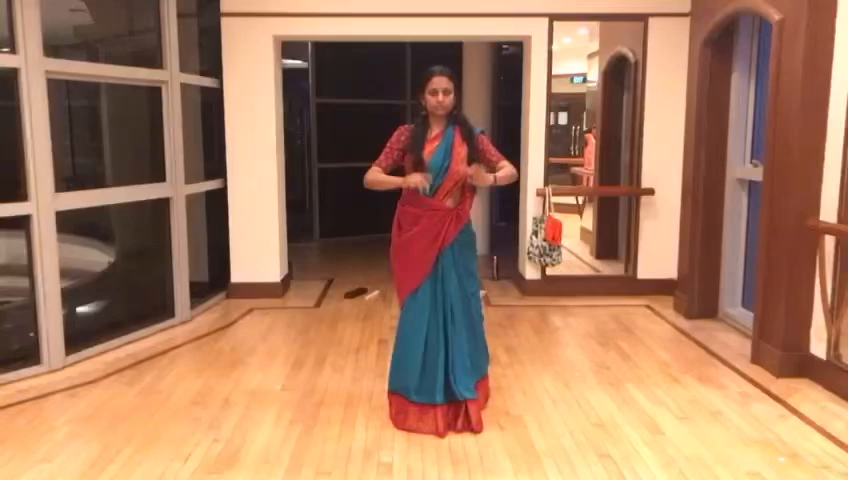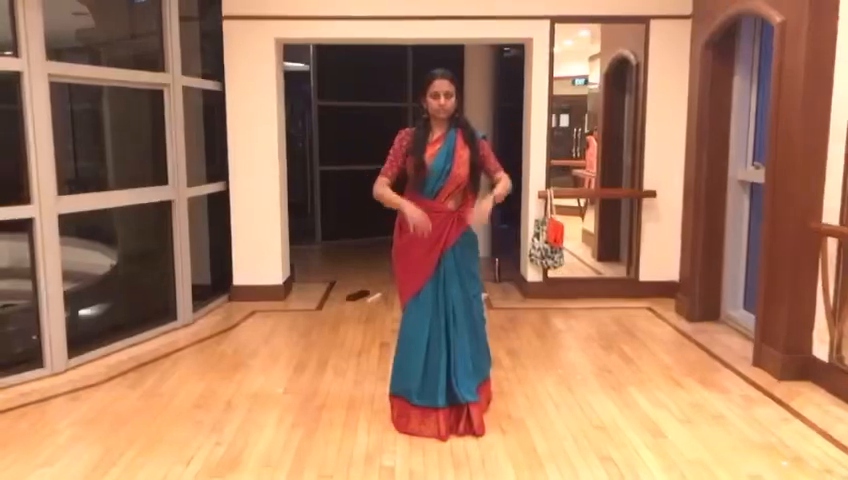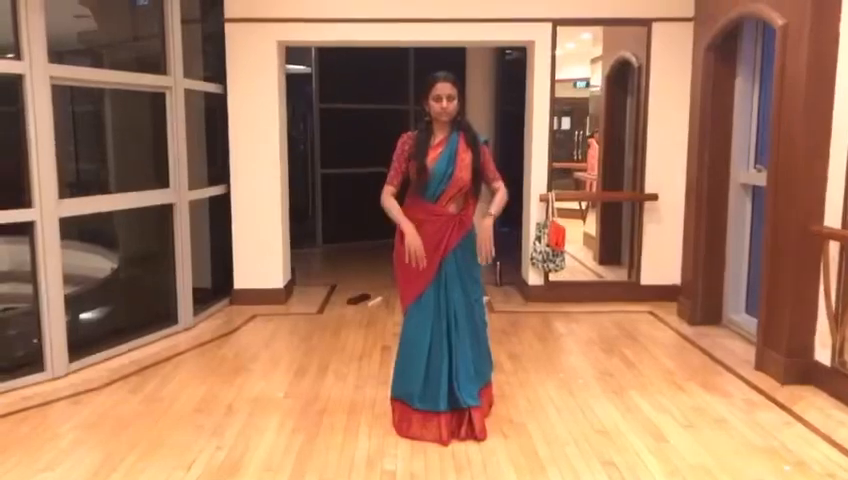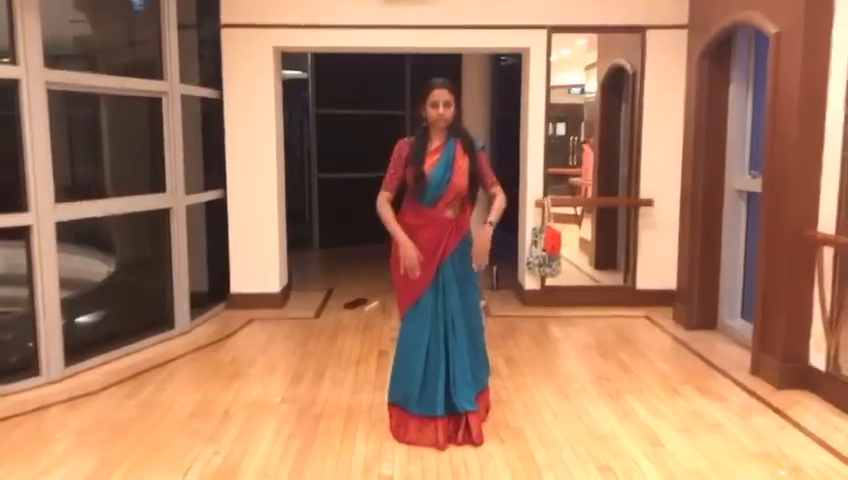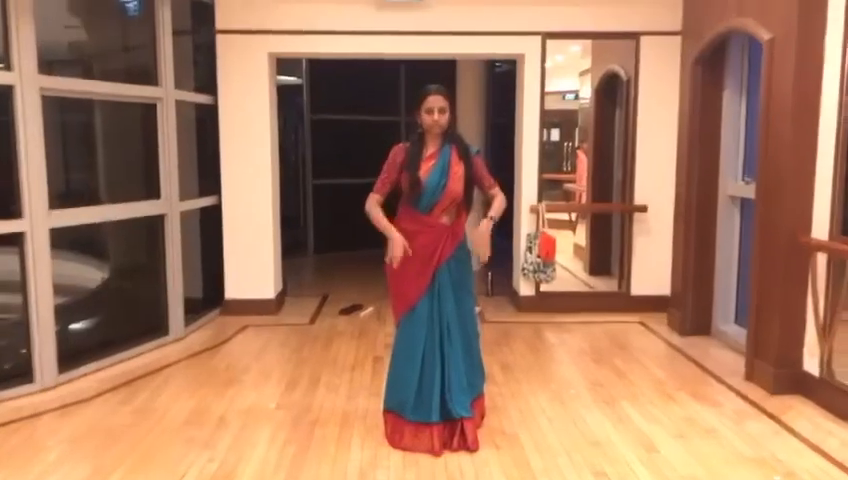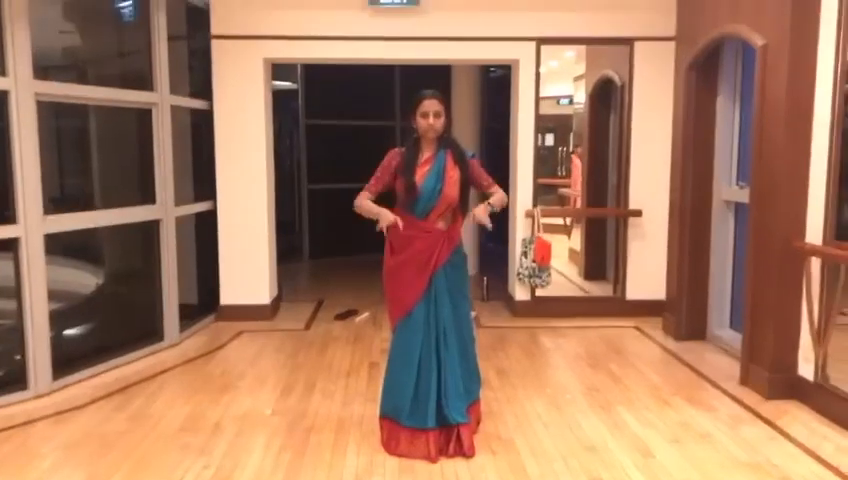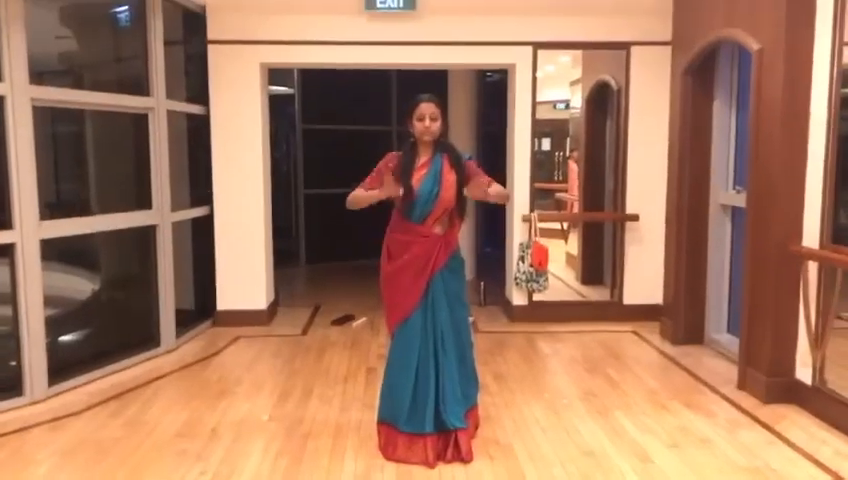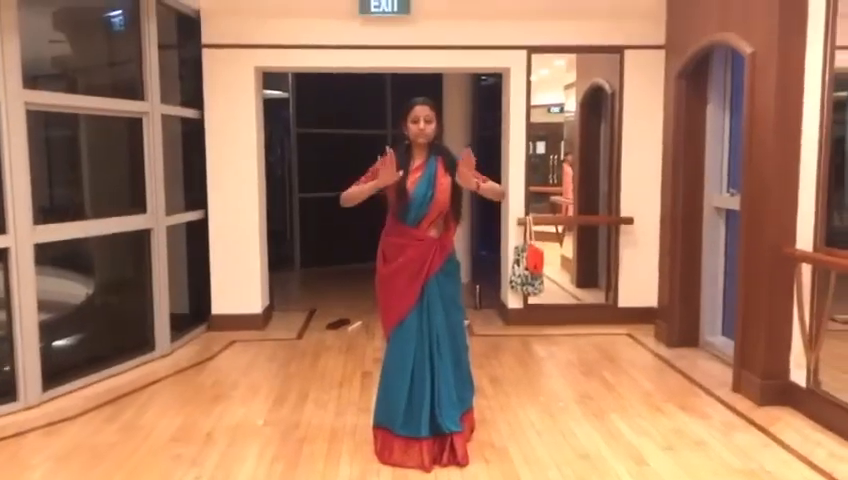
dt=0.1s
person 1, frame 1
left shoulder: (470, 137)
right shoulder: (406, 135)
left elbow: (510, 171)
right elbow: (370, 178)
left wrist: (487, 178)
right wrist: (404, 181)
left hip: (455, 236)
right hip: (415, 236)
left knee: (459, 309)
right knee: (419, 312)
left ankle: (460, 390)
right ankle: (419, 394)
person 1, frame 2
left shoulder: (471, 140)
right shoulder: (409, 138)
left elbow: (504, 180)
right elbow: (380, 187)
left wrist: (489, 200)
right wrist: (406, 203)
left hip: (456, 238)
right hip: (417, 239)
left knee: (461, 312)
right knee: (421, 315)
left ankle: (462, 393)
right ankle: (421, 397)
person 1, frame 3
left shoulder: (473, 144)
right shoulder: (410, 142)
left elbow: (499, 188)
right elbow: (388, 194)
left wrist: (488, 220)
right wrist: (407, 230)
left hip: (460, 242)
right hip: (418, 241)
left knee: (462, 316)
right knee: (422, 319)
left ankle: (464, 399)
right ankle: (422, 403)
person 1, frame 4
left shoulder: (469, 150)
right shoulder: (407, 148)
left elbow: (498, 194)
right elbow: (383, 200)
left wrist: (487, 228)
right wrist: (402, 240)
left hip: (456, 247)
right hip: (415, 247)
left knee: (459, 321)
right knee: (419, 324)
left ankle: (461, 403)
right ankle: (419, 407)
person 1, frame 5
left shoulder: (465, 155)
right shoulder: (403, 154)
left elbow: (497, 198)
right elbow: (373, 203)
left wrist: (486, 224)
right wrist: (392, 233)
left hip: (451, 252)
right hip: (410, 251)
left knee: (454, 326)
right knee: (415, 329)
left ankle: (456, 409)
right ankle: (414, 412)
person 1, frame 6
left shoulder: (461, 160)
right shoulder: (398, 158)
left elbow: (499, 195)
right elbow: (361, 201)
left wrist: (486, 206)
right wrist: (381, 212)
left hip: (447, 257)
right hip: (406, 257)
left knee: (450, 332)
right knee: (412, 335)
left ankle: (452, 414)
right ankle: (411, 417)
person 1, frame 7
left shoulder: (457, 163)
right shoulder: (395, 162)
left elbow: (503, 195)
right elbow: (352, 201)
left wrist: (484, 191)
right wrist: (380, 193)
left hip: (444, 262)
right hip: (404, 261)
left knee: (448, 335)
right knee: (409, 338)
left ankle: (450, 418)
right ankle: (409, 423)
person 1, frame 8
left shoulder: (451, 165)
right shoulder: (390, 163)
left elbow: (498, 194)
right elbow: (346, 199)
left wrist: (473, 184)
right wrist: (380, 183)
left hip: (439, 265)
right hip: (400, 265)
left knee: (443, 339)
right knee: (405, 342)
left ankle: (446, 422)
right ankle: (405, 427)
